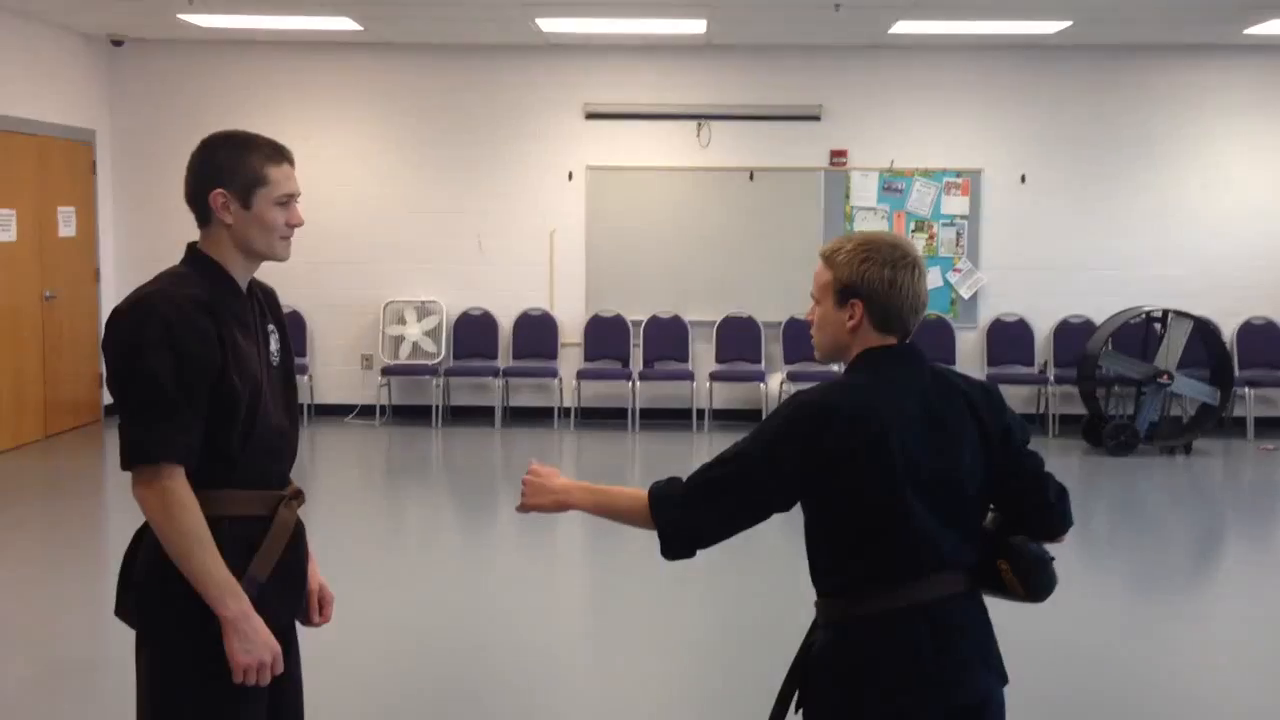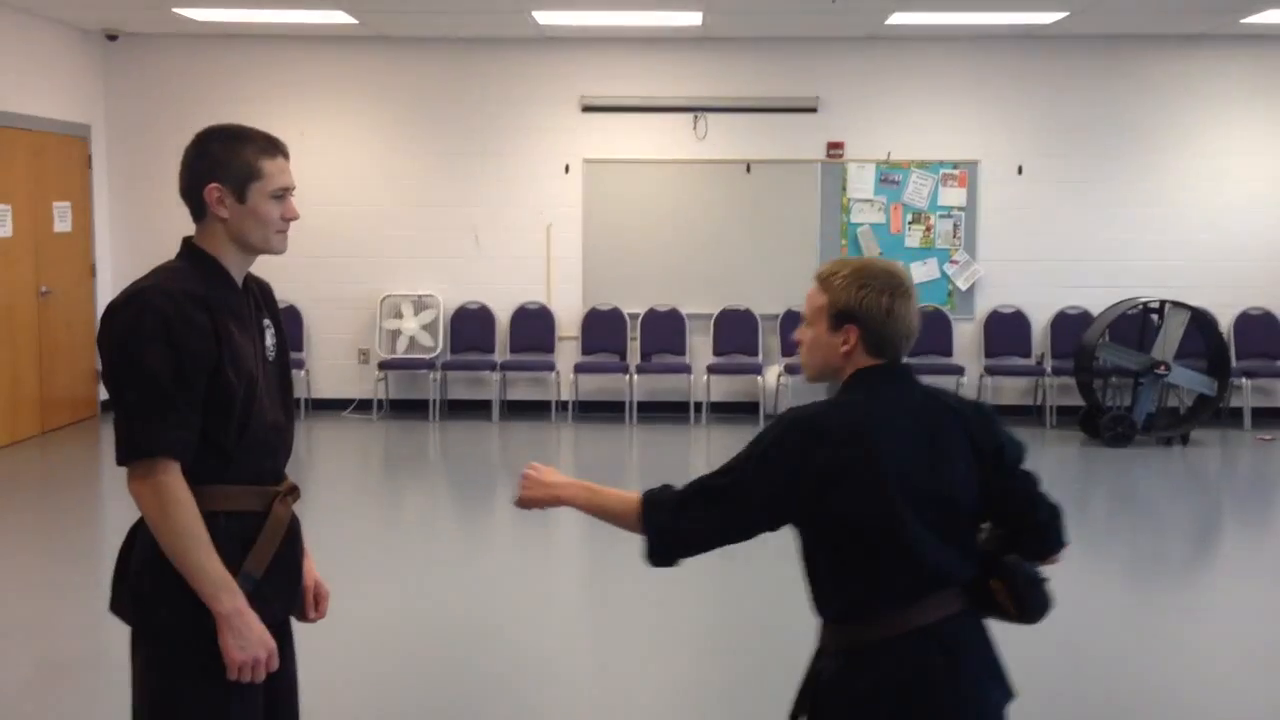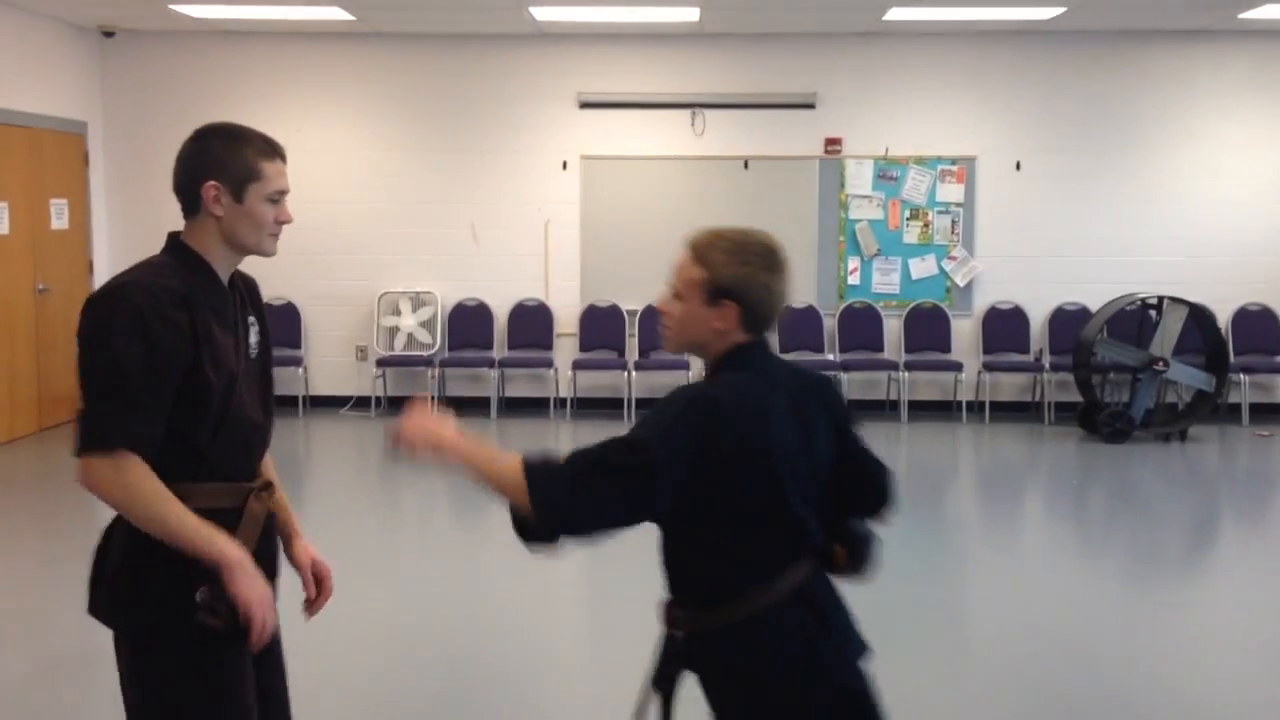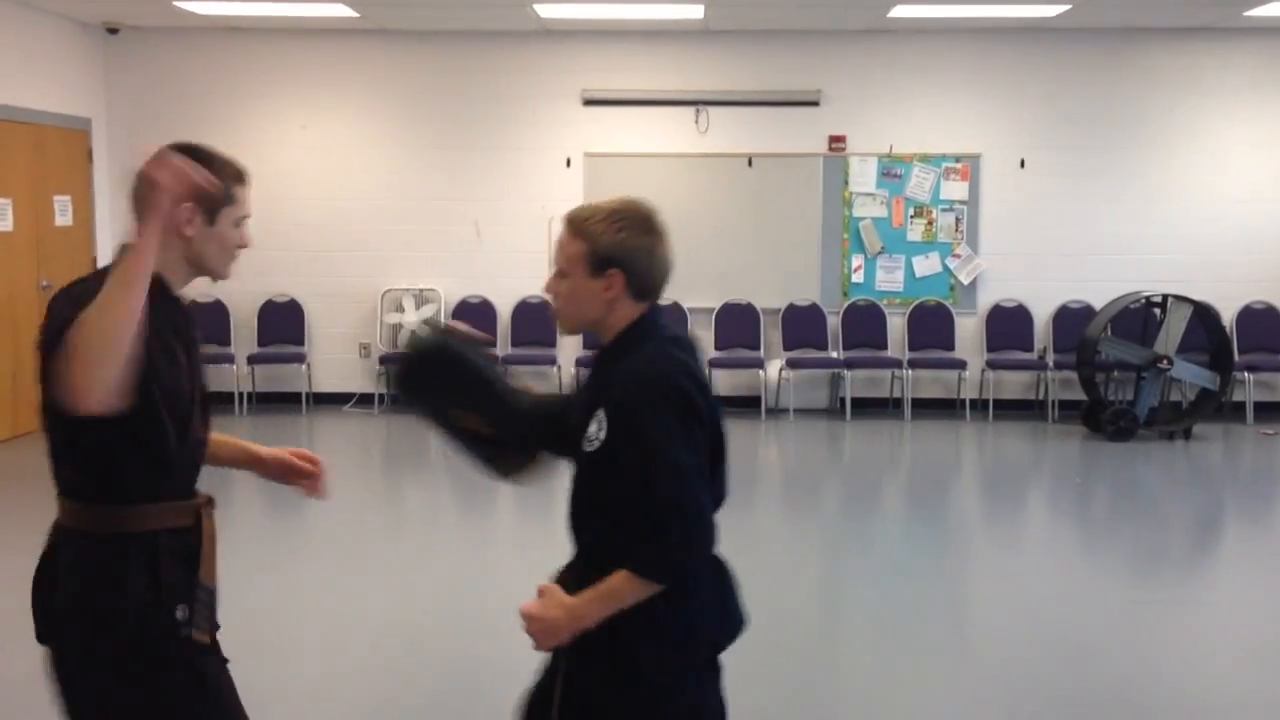
dt=0.3s
person 1, frame 1
left shoulder: (261, 303)
right shoulder: (163, 316)
right elbow: (158, 481)
left wrist: (299, 560)
right wrist: (235, 612)
left hip: (258, 564)
right hip: (200, 582)
person 1, frame 2
left shoulder: (256, 298)
right shoulder: (158, 310)
right elbow: (154, 476)
left wrist: (295, 555)
right wrist: (230, 607)
left hip: (254, 558)
right hip: (195, 578)
person 1, frame 3
left shoulder: (240, 294)
right shoulder: (139, 304)
right elbow: (106, 466)
left wrist: (292, 537)
right wrist: (229, 558)
left hip: (231, 559)
right hip: (174, 572)
person 1, frame 4
left shoulder: (157, 307)
right shoulder: (104, 303)
right elbow: (88, 395)
left wrist: (261, 458)
right wrist: (147, 244)
right hip: (127, 584)
person 2, frame 1
left shoulder: (823, 416)
right shoulder: (975, 402)
left elbow: (694, 508)
right elbow: (1049, 519)
left wrist: (570, 493)
left hip: (868, 661)
right hip: (958, 647)
person 2, frame 2
left shoulder: (812, 437)
right shoulder: (965, 421)
left elbow: (685, 517)
right elbow: (1044, 540)
left wrist: (566, 491)
right hip: (958, 663)
person 2, frame 3
left shoulder: (698, 417)
right shoulder: (809, 391)
left elbow: (572, 497)
right elbow: (869, 496)
left wrist: (451, 444)
left hip: (754, 653)
right hip: (810, 627)
person 2, frame 4
left shoulder: (652, 387)
right shoulder: (629, 360)
left elbow: (677, 542)
right elbow: (575, 432)
left wrist: (577, 612)
left hip: (661, 624)
right hip: (626, 615)
